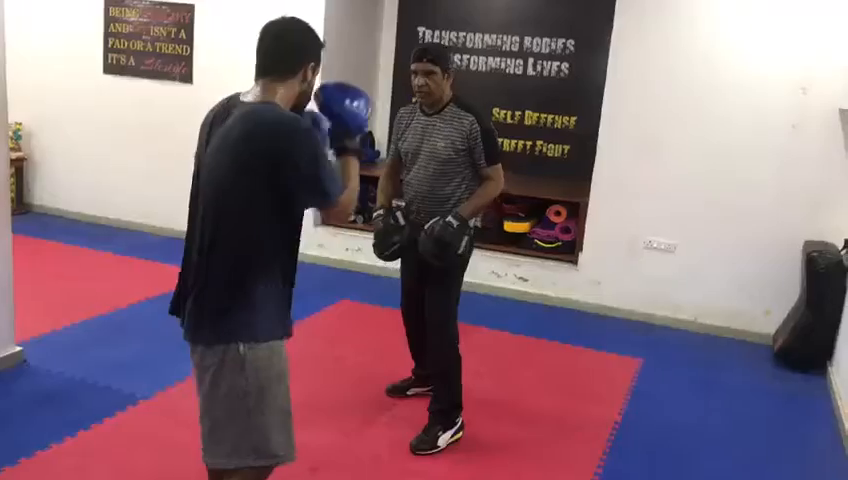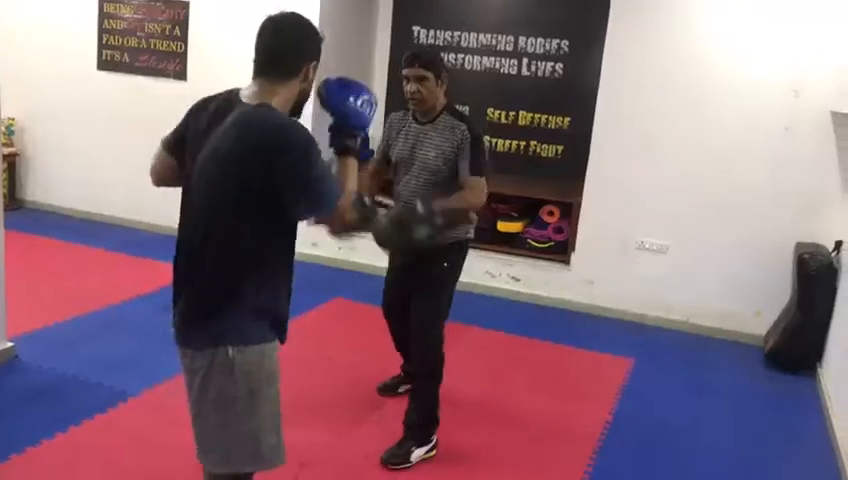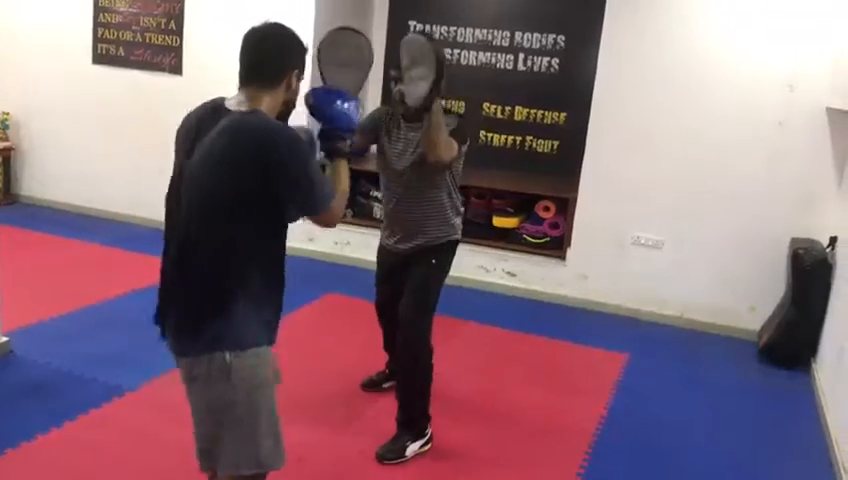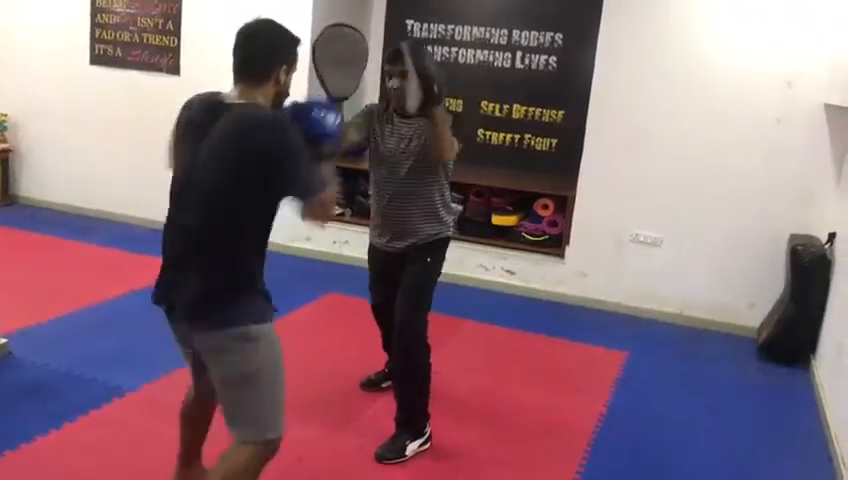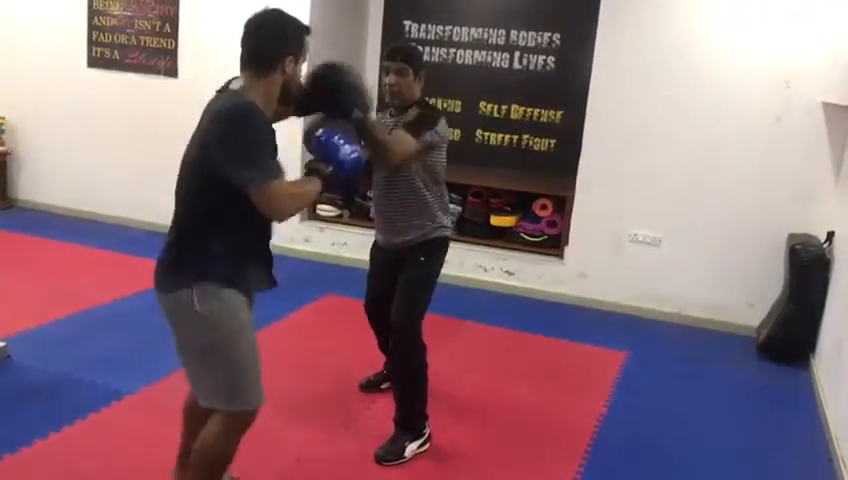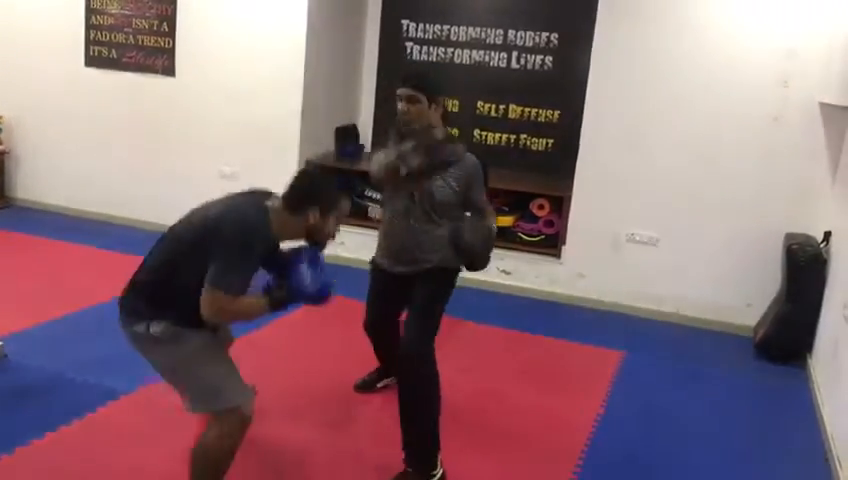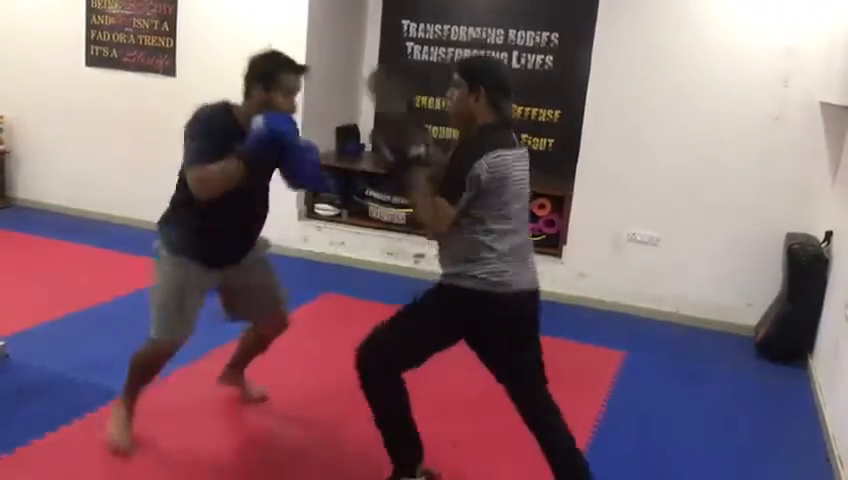
dt=0.4s
person 1, frame 1
left shoulder: (223, 113)
right shoulder: (290, 131)
right elbow: (341, 208)
right wrist: (348, 150)
left hip: (207, 304)
right hip: (243, 318)
left knee: (224, 432)
person 1, frame 2
left shoulder: (211, 110)
right shoulder: (286, 137)
left elbow: (162, 172)
right elbow: (341, 214)
right wrist: (349, 149)
left hip: (202, 307)
right hip: (235, 323)
person 1, frame 3
left shoulder: (200, 119)
right shoulder: (276, 140)
right elbow: (330, 214)
right wrist: (338, 151)
left hip: (191, 310)
right hip: (225, 327)
person 1, frame 4
left shoulder: (198, 110)
right shoulder: (273, 130)
right elbow: (322, 208)
right wrist: (313, 154)
left hip: (182, 292)
right hip: (231, 308)
left knee: (209, 383)
right knee: (260, 439)
person 1, frame 5
left shoulder: (234, 96)
right shoulder: (243, 119)
right elbow: (277, 204)
left wrist: (301, 104)
right wrist: (321, 173)
left hip: (209, 270)
right hip: (203, 280)
left knee: (213, 387)
right knee: (237, 408)
person 1, frame 6
left shoulder: (265, 207)
right shoulder: (247, 230)
right elbow: (216, 311)
left wrist: (288, 269)
right wrist: (278, 297)
left hip: (178, 299)
right hip: (156, 317)
left knee: (220, 343)
right knee: (234, 412)
person 1, frame 7
right shoulder: (210, 121)
right elbow: (202, 187)
right wrist: (249, 155)
left hip: (241, 250)
right hip: (188, 250)
left knee: (274, 320)
right knee: (165, 343)
left ankle: (234, 372)
right ankle: (124, 410)
person 2, frame 1
left shoulder: (471, 123)
right shoulder: (404, 117)
left elbow: (494, 181)
right elbow: (392, 170)
left wrist: (457, 218)
right wrist: (382, 209)
left hip: (449, 236)
right hip: (413, 232)
left knee: (441, 319)
right knee: (412, 310)
left ankle: (448, 418)
right ankle: (425, 375)
person 2, frame 2
left shoulder: (463, 131)
right shoulder: (396, 123)
left elbow: (476, 195)
right elbow: (377, 169)
left wrist: (429, 209)
right wrist: (359, 198)
left hip: (444, 245)
left knee: (426, 330)
right knee: (394, 309)
left ankle: (422, 433)
right ankle: (412, 373)
person 2, frame 3
left shoulder: (451, 127)
right shoulder: (384, 119)
left elbow: (438, 156)
right elbow: (348, 140)
left wrist: (430, 103)
left hip: (434, 242)
right hip: (393, 239)
left knee: (414, 324)
right knee: (387, 309)
left ankle: (415, 429)
right ankle: (396, 369)
person 2, frame 4
left shoulder: (440, 120)
right shoulder: (374, 115)
left elbow: (444, 155)
right elbow: (343, 141)
left wrist: (434, 103)
left hip: (426, 240)
right hip: (383, 238)
left knee: (409, 325)
right knee: (383, 310)
left ankle: (414, 428)
right ankle: (397, 368)
person 2, frame 5
left shoulder: (430, 120)
right shoulder: (383, 119)
left elbow: (398, 152)
left wrist: (361, 117)
left hip: (425, 239)
right hip: (387, 237)
left knee: (404, 323)
right knee: (377, 308)
left ankle: (414, 429)
right ankle: (396, 370)
person 2, frame 6
left shoulder: (464, 162)
right shoulder: (398, 140)
left elbow: (482, 212)
right elbow: (378, 170)
right wrist: (409, 162)
left hip: (435, 270)
right hip: (389, 262)
left knee: (416, 352)
right knee: (377, 324)
right ankle: (390, 369)
person 2, frame 7
left shoulder: (473, 151)
right shoulder: (512, 146)
left elbow: (435, 223)
left wrist: (416, 175)
right wrist: (420, 169)
left hip: (469, 290)
right hip: (521, 292)
left knee: (375, 358)
right knee: (533, 395)
